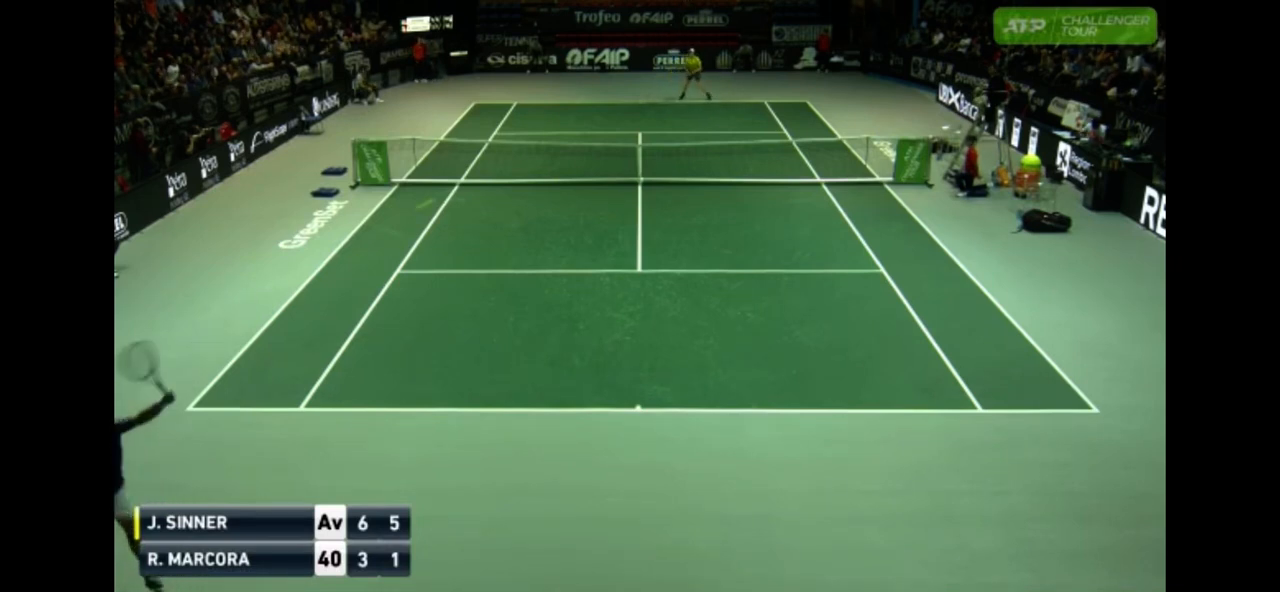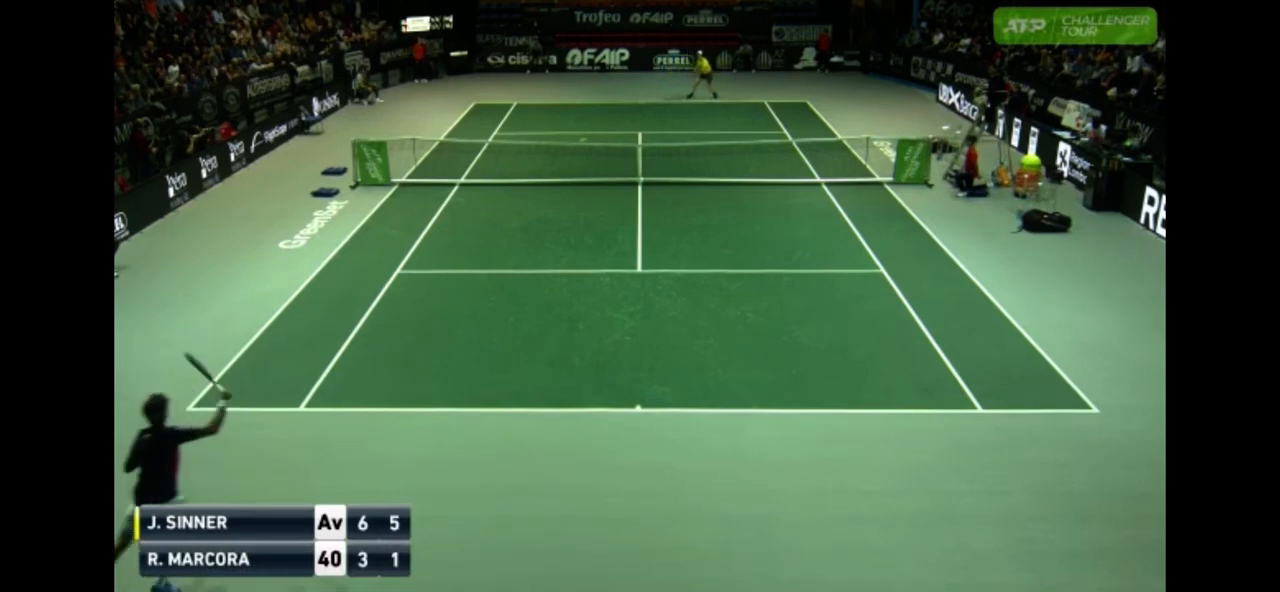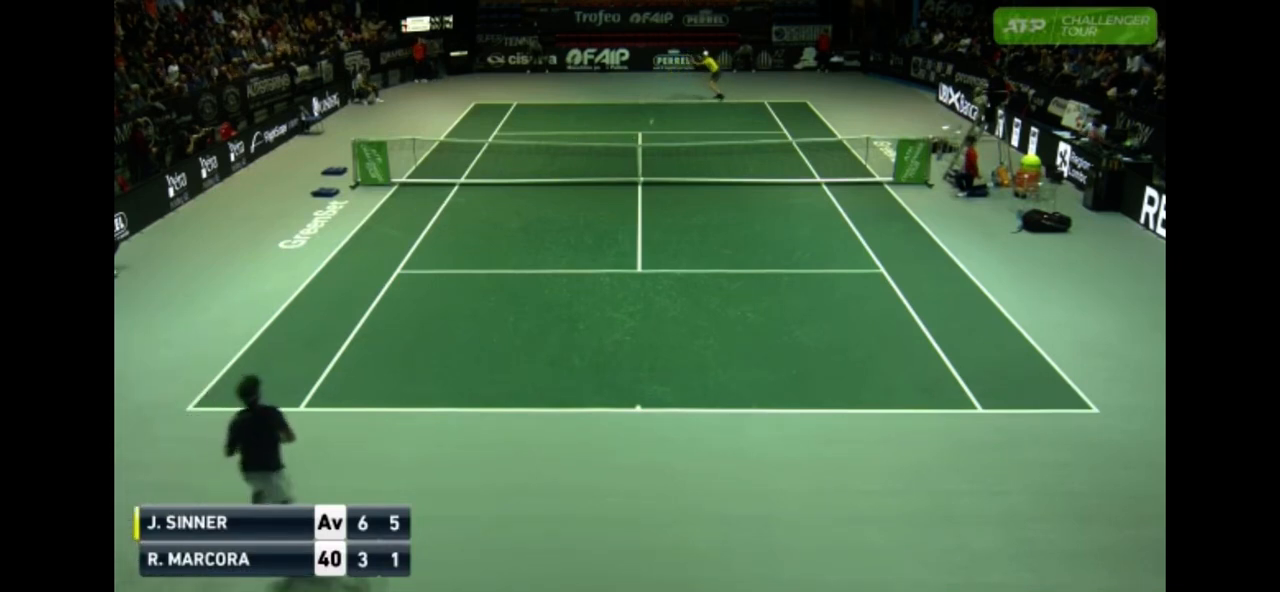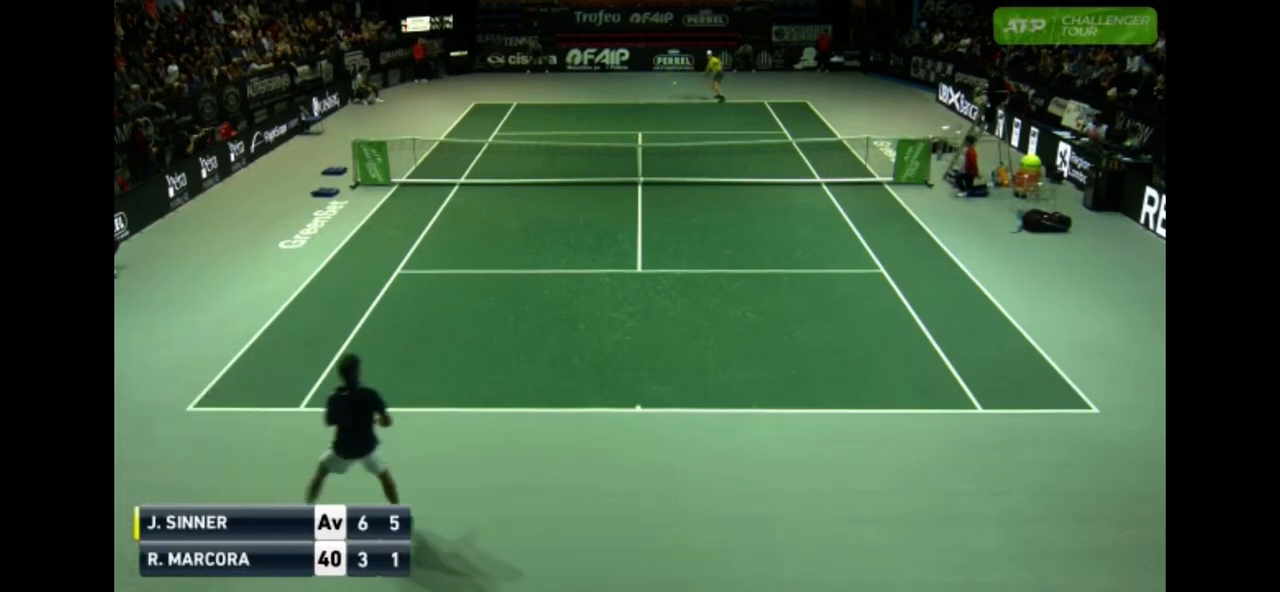
dt=0.3s
person 1, frame 1
right shoulder: (113, 428)
right elbow: (140, 419)
right wrist: (164, 401)
right hip: (114, 491)
right knee: (131, 529)
right ankle: (149, 575)
person 1, frame 2
left shoulder: (141, 439)
right shoulder: (170, 434)
left elbow: (128, 466)
right elbow: (211, 429)
right wrist: (223, 405)
left hip: (144, 498)
right hip: (165, 498)
person 1, frame 3
left shoulder: (237, 421)
right shoulder: (271, 413)
left elbow: (229, 452)
right elbow: (291, 437)
left hip: (250, 470)
right hip: (272, 469)
left knee: (260, 490)
right knee: (284, 503)
person 1, frame 4
left shoulder: (334, 398)
right shoulder: (370, 395)
left elbow: (329, 422)
right elbow: (386, 422)
left hip: (342, 450)
right hip: (367, 448)
left knee: (320, 471)
right knee: (385, 477)
